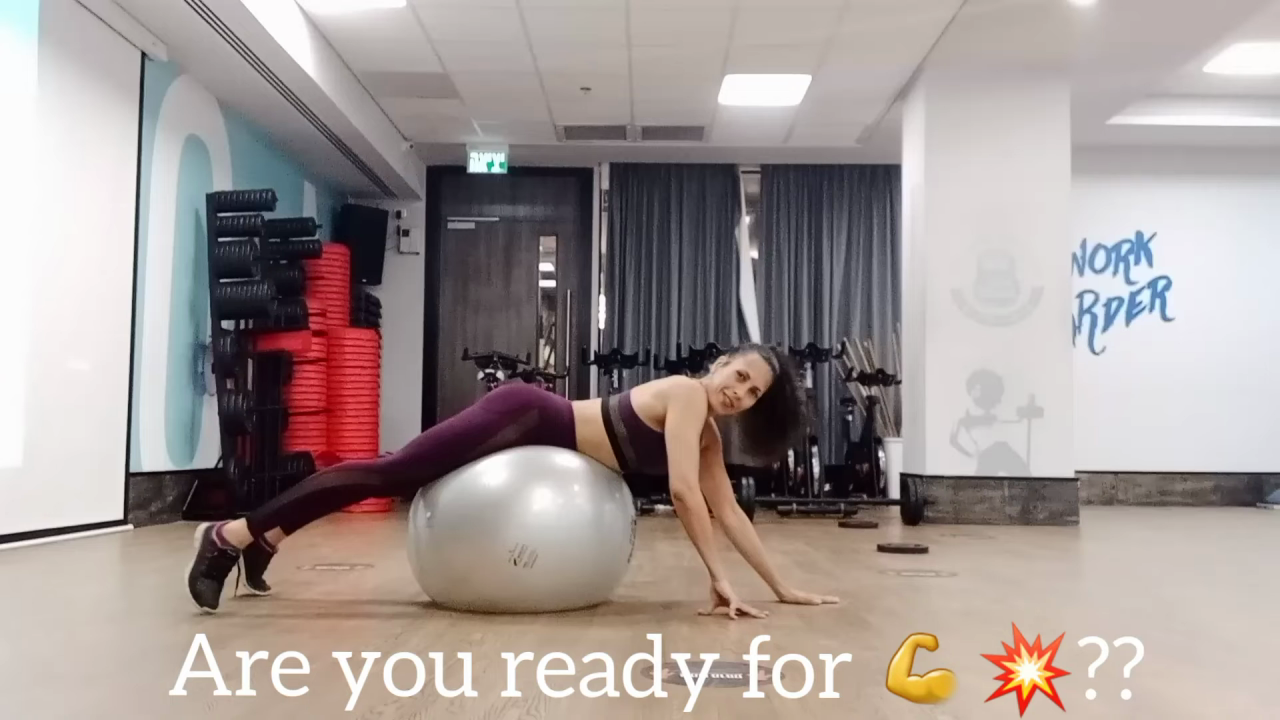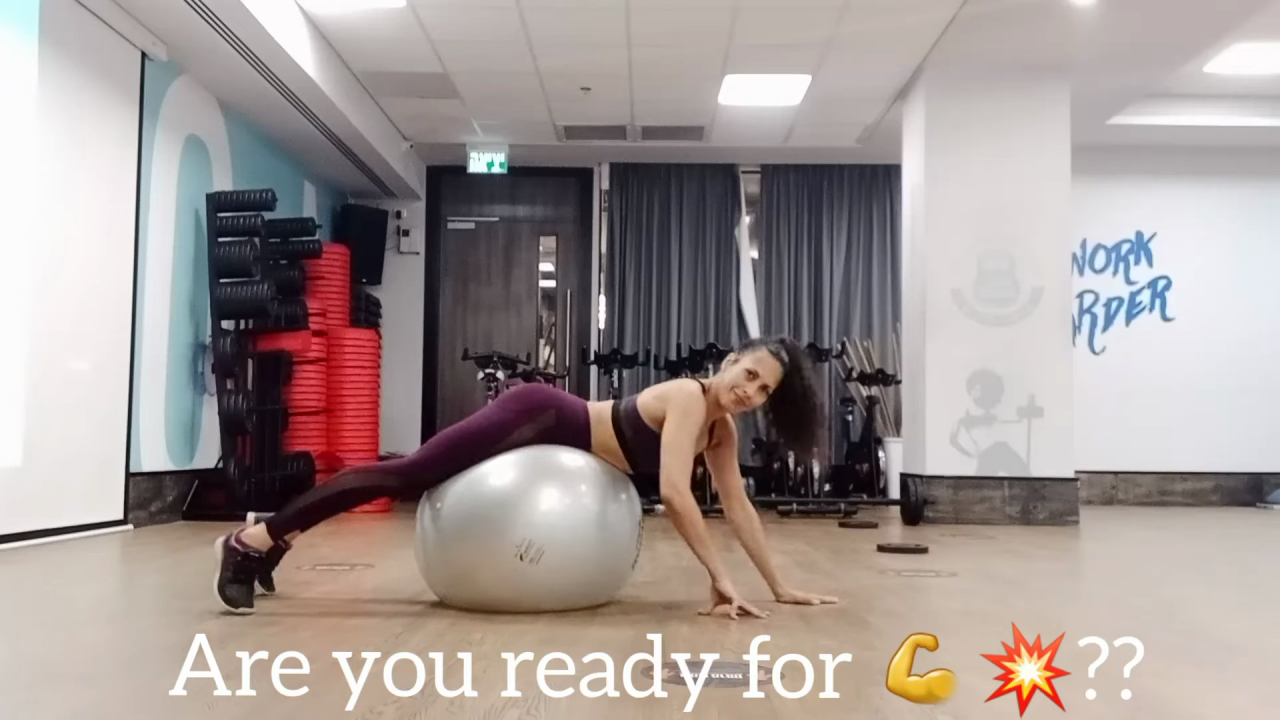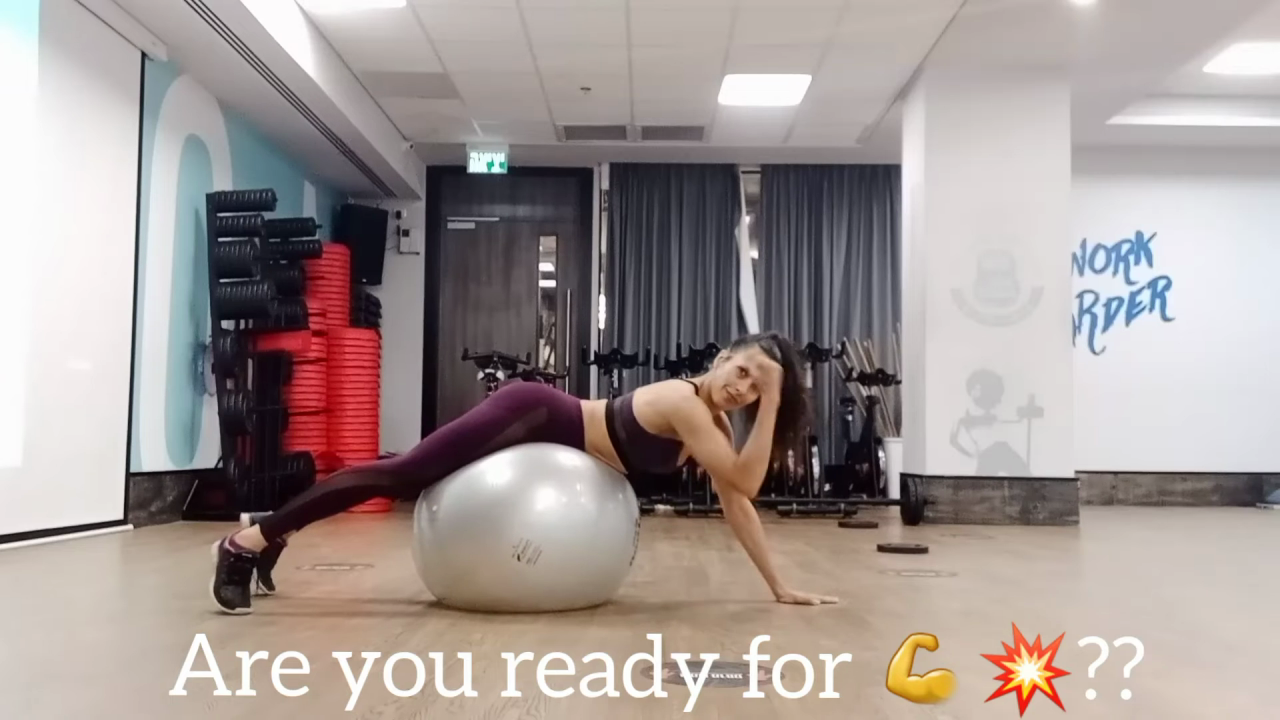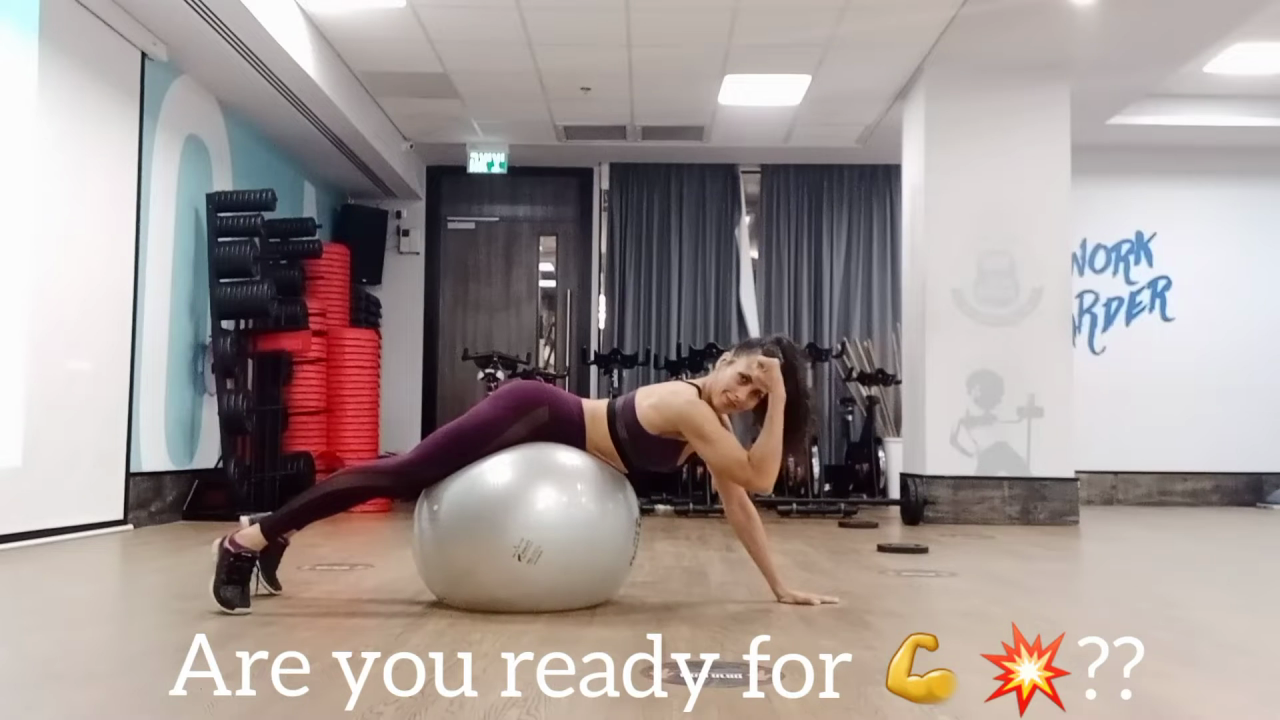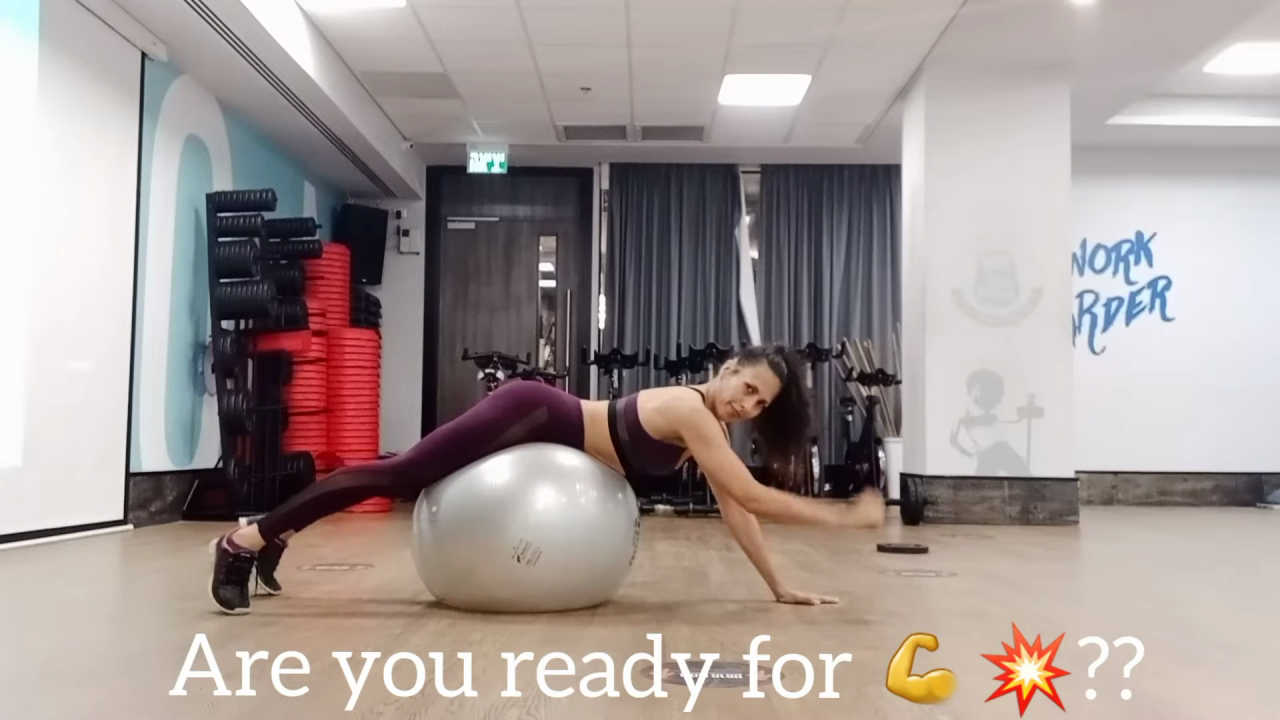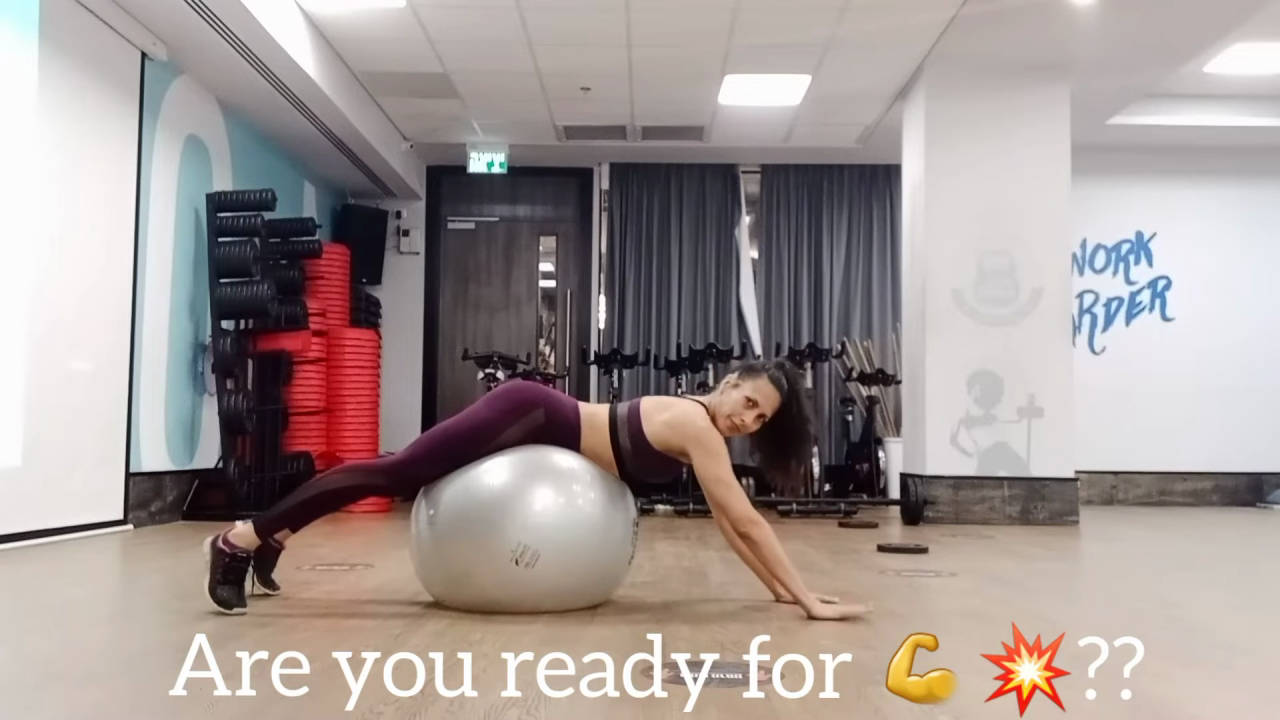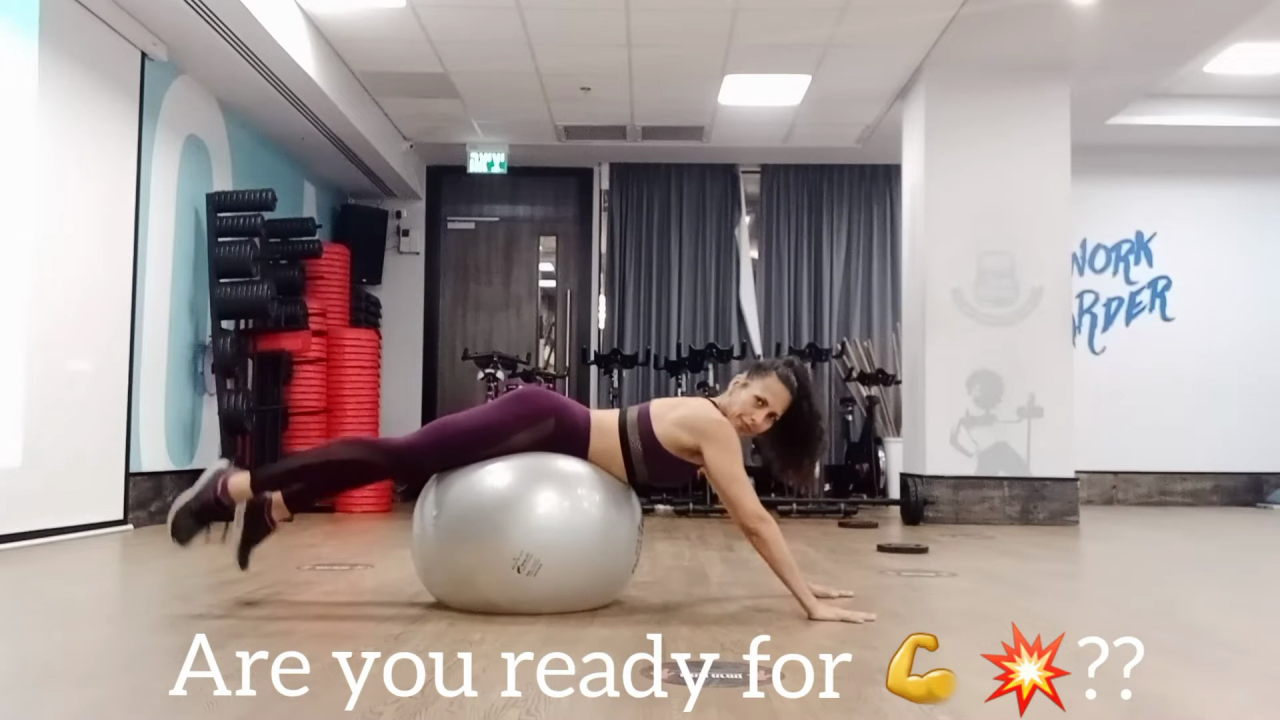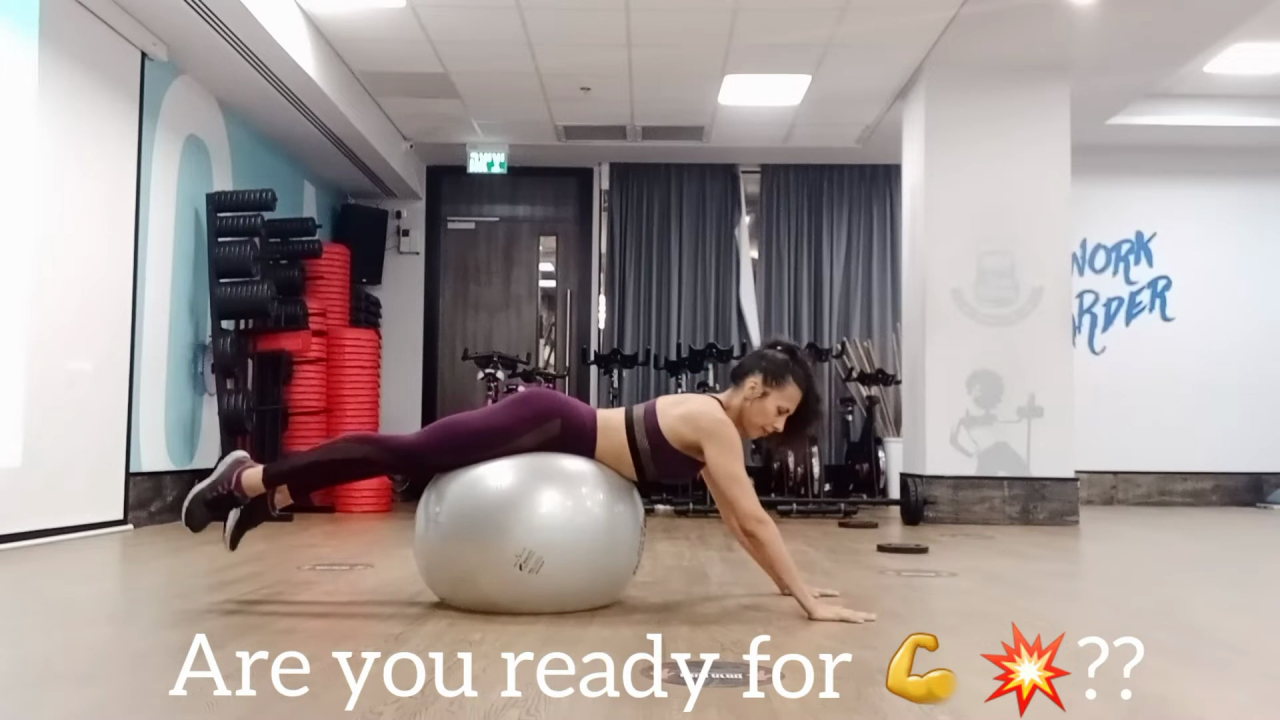
dt=0.5s
person 1, frame 1
left shoulder: (708, 433)
right shoulder: (686, 394)
left elbow: (727, 510)
right elbow: (683, 491)
left wrist: (782, 585)
right wrist: (719, 580)
left hip: (538, 438)
right hip: (523, 420)
left knee: (402, 477)
right knee: (387, 475)
left ankle: (267, 536)
right ankle: (231, 534)
person 1, frame 2
left shoulder: (720, 430)
right shoulder: (689, 398)
left elbow: (737, 507)
right elbow: (674, 495)
left wrist: (780, 587)
right wrist: (718, 577)
left hip: (553, 439)
right hip: (537, 418)
left knee: (417, 476)
right knee: (405, 475)
left ankle: (279, 535)
right ankle: (254, 539)
person 1, frame 3
left shoulder: (714, 418)
right shoulder: (686, 403)
left elbow: (736, 504)
right elbow: (745, 483)
left wrist: (779, 587)
right wrist: (768, 410)
left hip: (546, 433)
right hip: (530, 417)
left knee: (412, 478)
right knee: (399, 477)
left ankle: (272, 531)
right ankle: (248, 541)
person 1, frame 4
left shoulder: (711, 419)
right shoulder: (688, 406)
left elbow: (737, 501)
right elbow: (759, 478)
left wrist: (781, 586)
right wrist: (781, 400)
left hip: (544, 428)
right hip: (532, 416)
left knee: (411, 477)
right knee: (398, 476)
left ankle: (273, 532)
right ankle: (248, 540)
person 1, frame 5
left shoulder: (713, 423)
right shoulder: (692, 412)
left elbow: (734, 511)
right elbow: (752, 497)
left wrist: (780, 586)
right wrist: (843, 514)
left hip: (544, 429)
right hip: (530, 416)
left knee: (412, 476)
right knee: (402, 473)
left ankle: (275, 535)
right ankle: (247, 541)
person 1, frame 6
left shoulder: (706, 427)
right shoulder: (695, 425)
left elbow: (727, 523)
right elbow: (746, 520)
left wrist: (777, 588)
right wrist: (810, 600)
left hip: (539, 426)
right hip: (529, 416)
left knee: (407, 475)
right knee: (397, 473)
left ankle: (270, 535)
right ankle: (239, 539)
person 1, frame 7
left shoulder: (711, 429)
right shoulder: (710, 423)
left elbow: (741, 519)
right elbow: (755, 519)
left wrist: (799, 580)
right wrist: (810, 602)
left hip: (548, 433)
right hip: (540, 425)
left knee: (407, 467)
right knee: (399, 456)
left ankle: (269, 507)
right ankle: (234, 484)
person 1, frame 8
left shoulder: (710, 423)
right shoulder: (713, 423)
left elbow: (736, 521)
right elbow: (756, 520)
left wrist: (791, 583)
right wrist: (809, 601)
left hip: (552, 429)
right hip: (545, 426)
left knee: (405, 460)
right knee: (401, 454)
left ankle: (266, 496)
right ankle: (248, 481)
